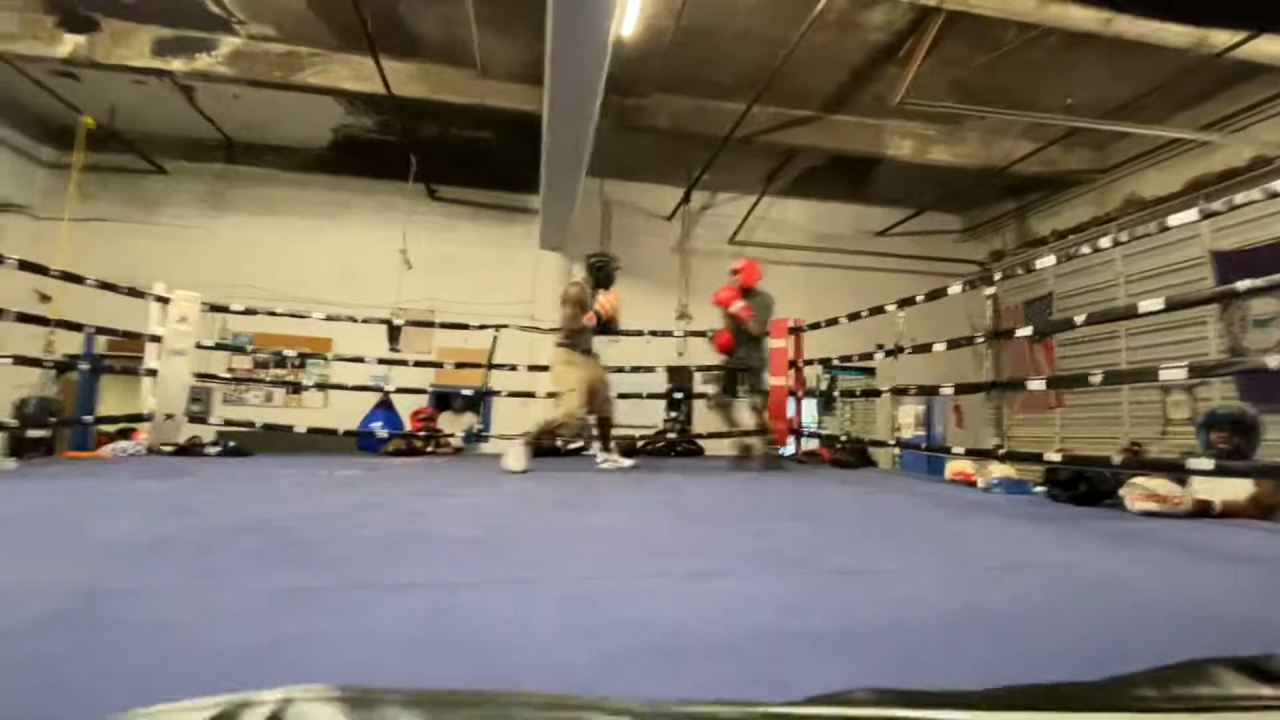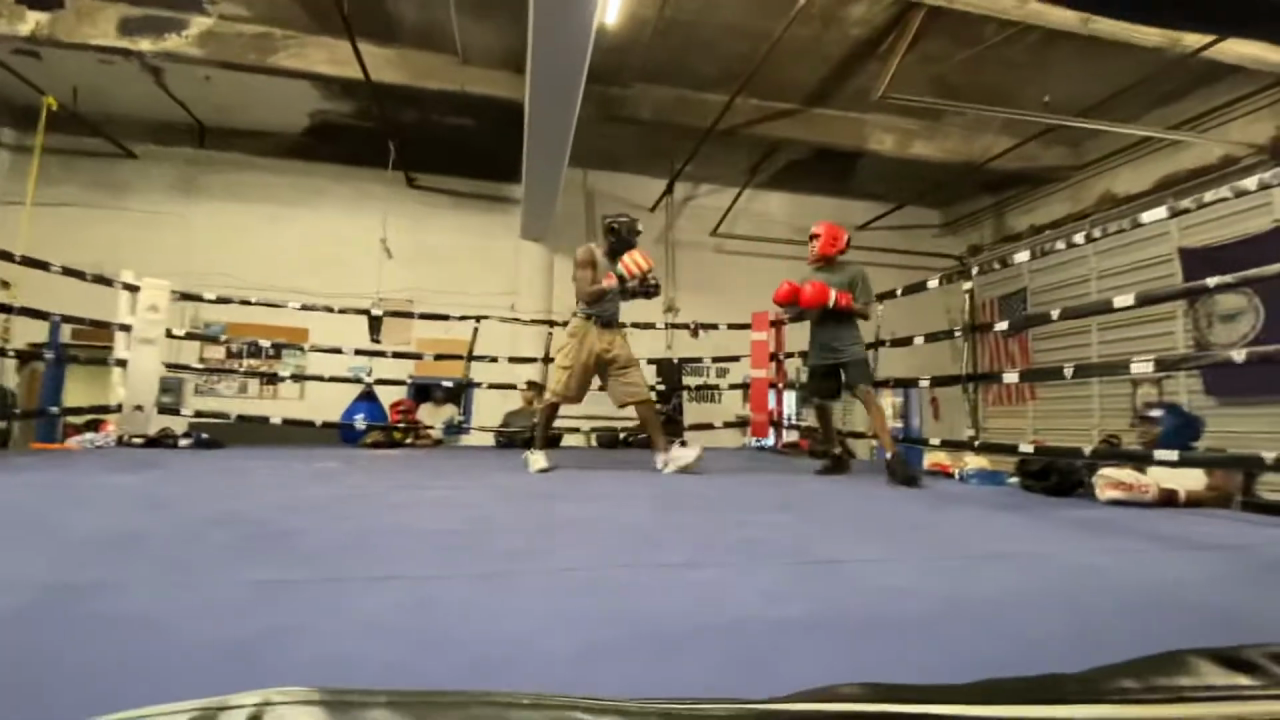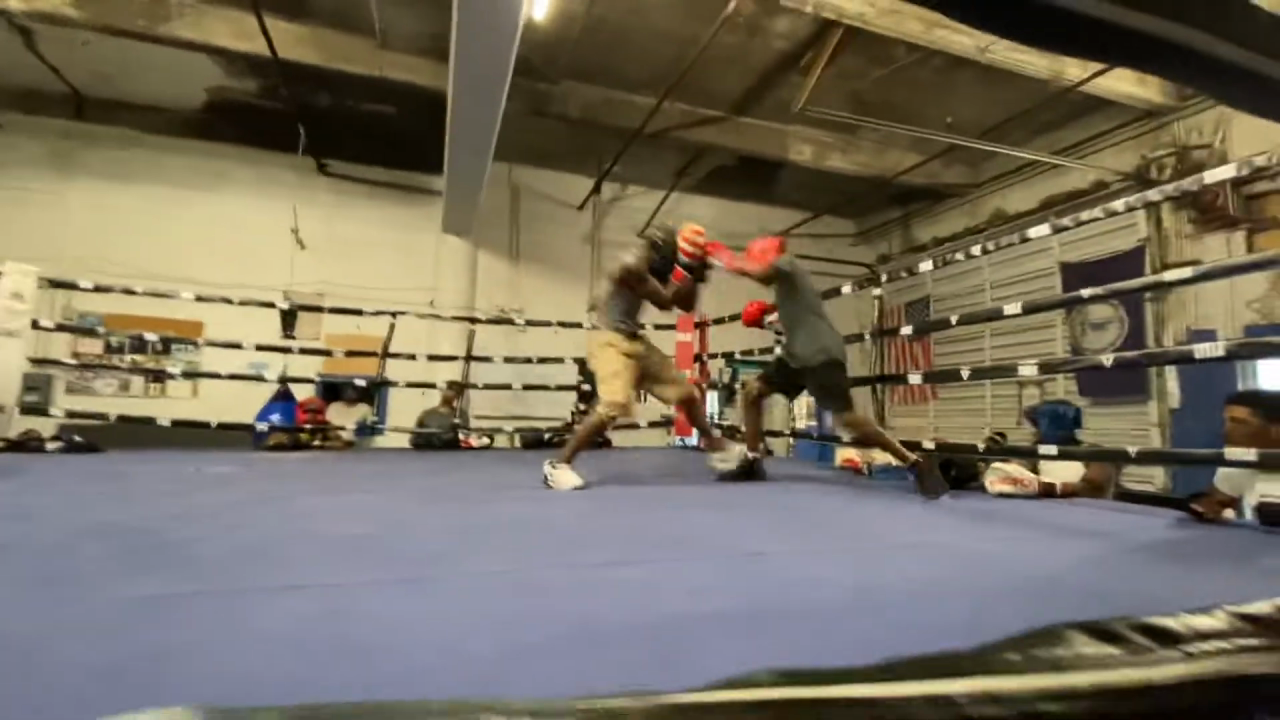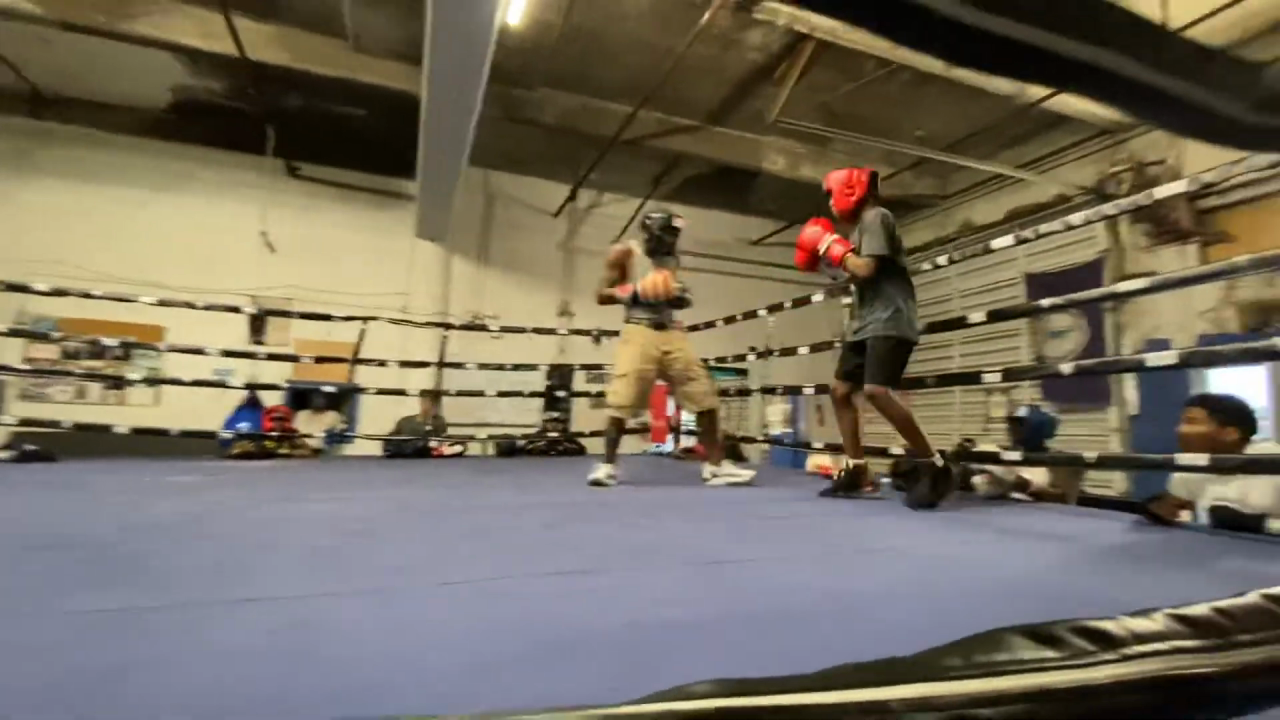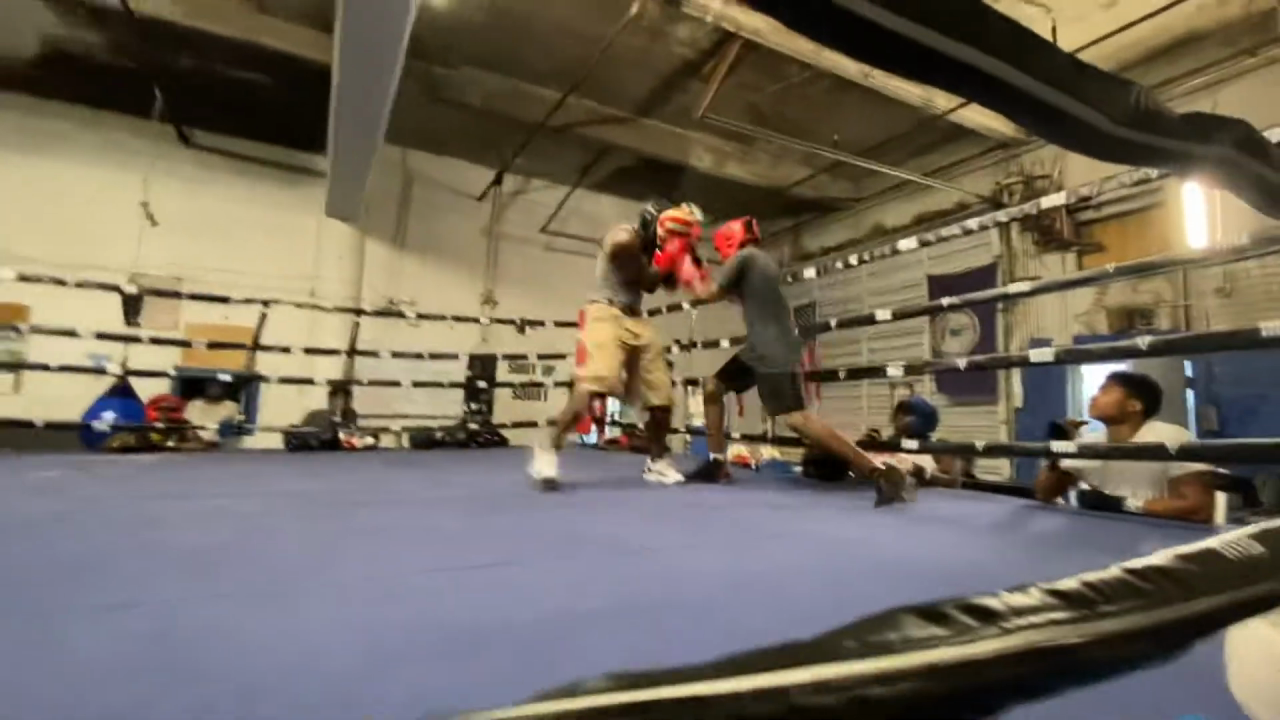
dt=0.7s
person 1, frame 1
left shoulder: (763, 299)
right shoulder: (730, 297)
left elbow: (756, 330)
left wrist: (738, 308)
right wrist: (724, 335)
left hip: (753, 357)
right hip: (733, 357)
left knee: (755, 402)
right knee: (721, 400)
left ankle: (768, 447)
right ankle: (745, 445)
person 1, frame 2
left shoulder: (854, 272)
right shoulder: (811, 276)
left elbow: (866, 312)
right elbow: (798, 315)
left wrist: (835, 300)
right wrist: (789, 303)
left hip: (850, 347)
right hip: (820, 352)
left knee: (866, 394)
right knee: (820, 405)
left ankle: (893, 459)
right ankle: (837, 455)
person 1, frame 3
left shoulder: (787, 266)
right shoulder: (785, 283)
left elbow: (755, 269)
left wrist: (722, 255)
right wrist: (768, 316)
left hip: (819, 354)
right hip: (797, 353)
left knee: (847, 419)
right knee: (752, 391)
left ankle: (916, 463)
right ankle: (752, 464)
person 1, frame 4
left shoulder: (876, 218)
right shoulder: (862, 225)
left elbow: (866, 269)
left wrist: (831, 246)
right wrist: (825, 260)
left hip: (890, 321)
right hip: (866, 324)
left knee: (875, 391)
right knee: (840, 392)
left ankle: (936, 468)
right ankle: (857, 473)
person 1, frame 5
left shoulder: (745, 258)
right shoulder: (758, 261)
left elbow: (707, 292)
left wrist: (687, 271)
left hip: (775, 353)
right hip: (757, 349)
left knee: (797, 419)
right knee: (712, 389)
right ankle: (717, 463)
person 2, frame 1
left shoulder: (597, 295)
right shoulder: (573, 292)
right elbow: (569, 330)
left wrist: (609, 324)
right wrist: (595, 317)
left hip: (587, 356)
right hip: (568, 357)
left knee: (604, 408)
right knee: (570, 414)
left ankle: (606, 453)
right ankle: (522, 446)
person 2, frame 2
left shoulder: (621, 259)
right shoulder: (587, 254)
right elbow: (587, 295)
left wrist: (644, 288)
right wrist: (617, 280)
left hip: (612, 333)
right hip: (585, 330)
left knee: (639, 392)
right knee: (558, 393)
left ankle: (665, 453)
right ankle: (537, 450)
person 2, frame 3
left shoulder: (655, 269)
right shoulder: (632, 266)
left elbow: (687, 306)
right elbow: (665, 303)
left wrist: (695, 271)
right wrist: (685, 267)
left hip: (634, 342)
right hip: (611, 343)
left knee: (685, 393)
right knee: (612, 407)
left ankle: (720, 452)
right ankle: (559, 465)
person 2, frame 4
left shoulder: (670, 260)
right shoulder: (623, 253)
right elbow: (602, 295)
left wrist: (679, 296)
right wrist: (632, 293)
left hip: (672, 335)
right hip: (639, 334)
left knee: (704, 397)
right knee: (621, 403)
left ankle: (715, 466)
right ankle: (608, 465)
person 2, frame 5
left shoulder: (639, 241)
right shoulder: (624, 240)
left elbow: (665, 280)
right elbow: (646, 284)
left wrist: (680, 247)
right wrist: (667, 249)
left hip: (634, 319)
right hip: (605, 315)
left knee: (660, 391)
right knee: (597, 380)
left ankle: (657, 460)
right ankle: (549, 449)
